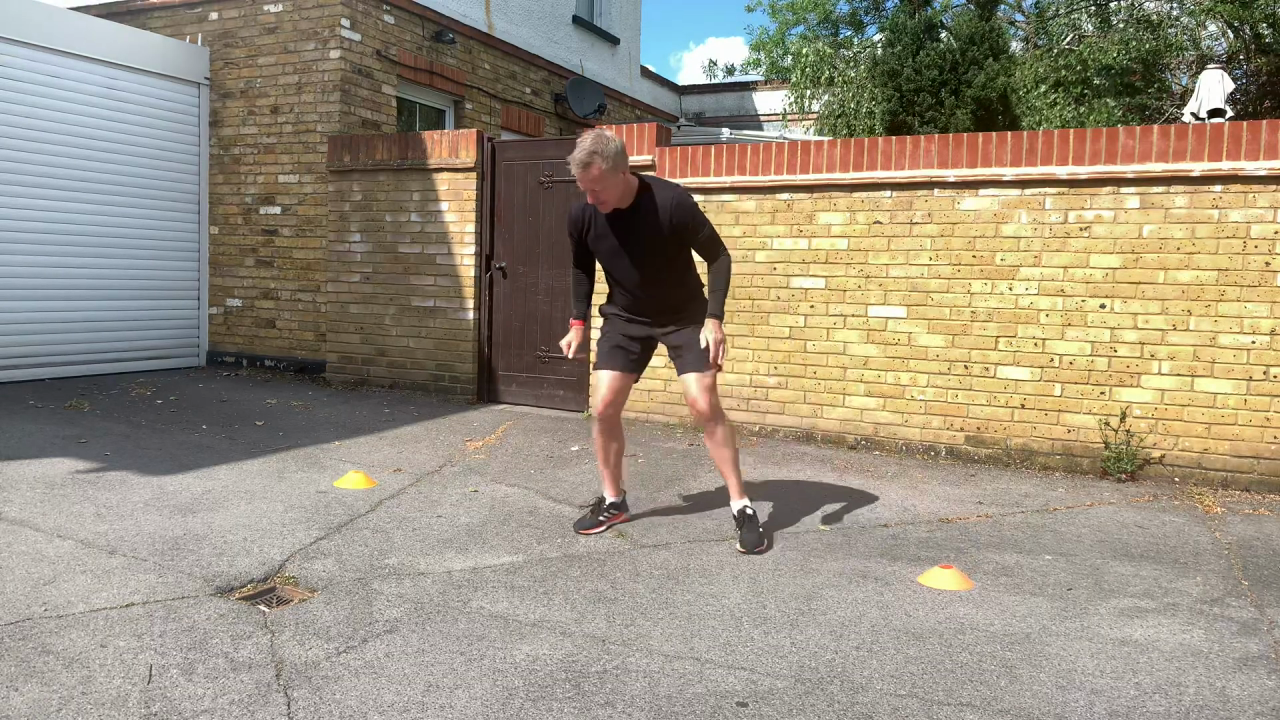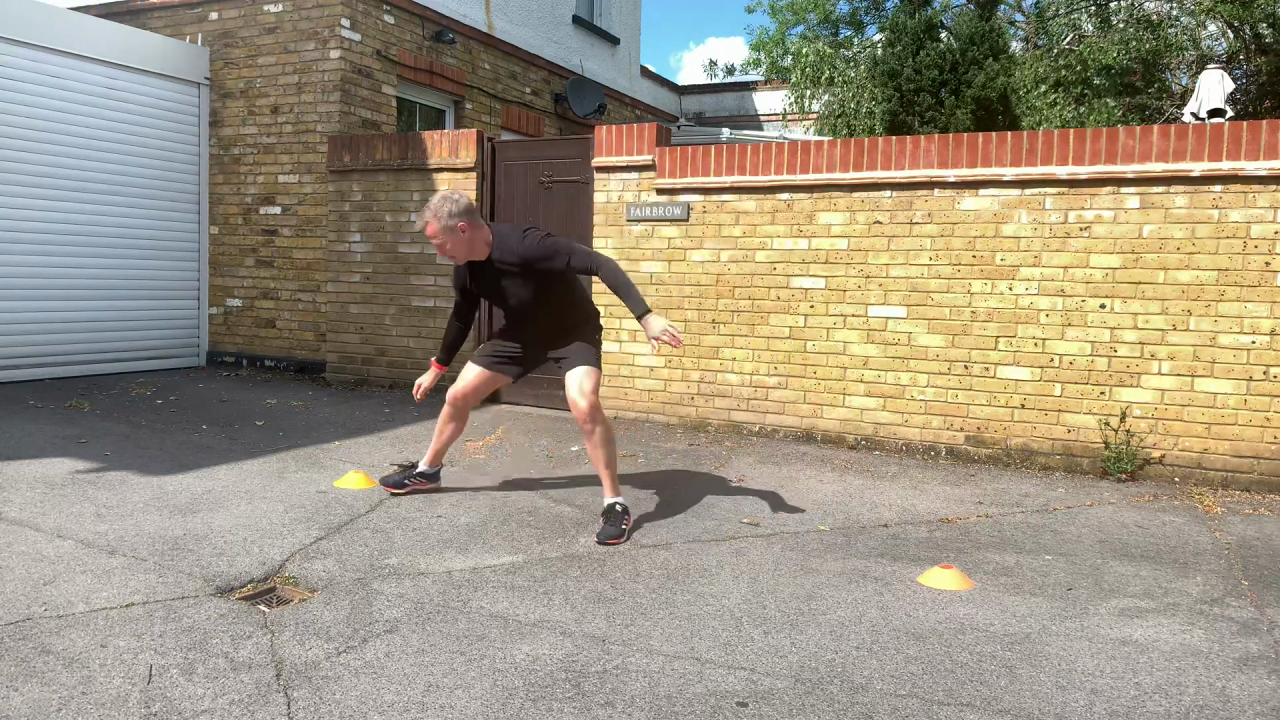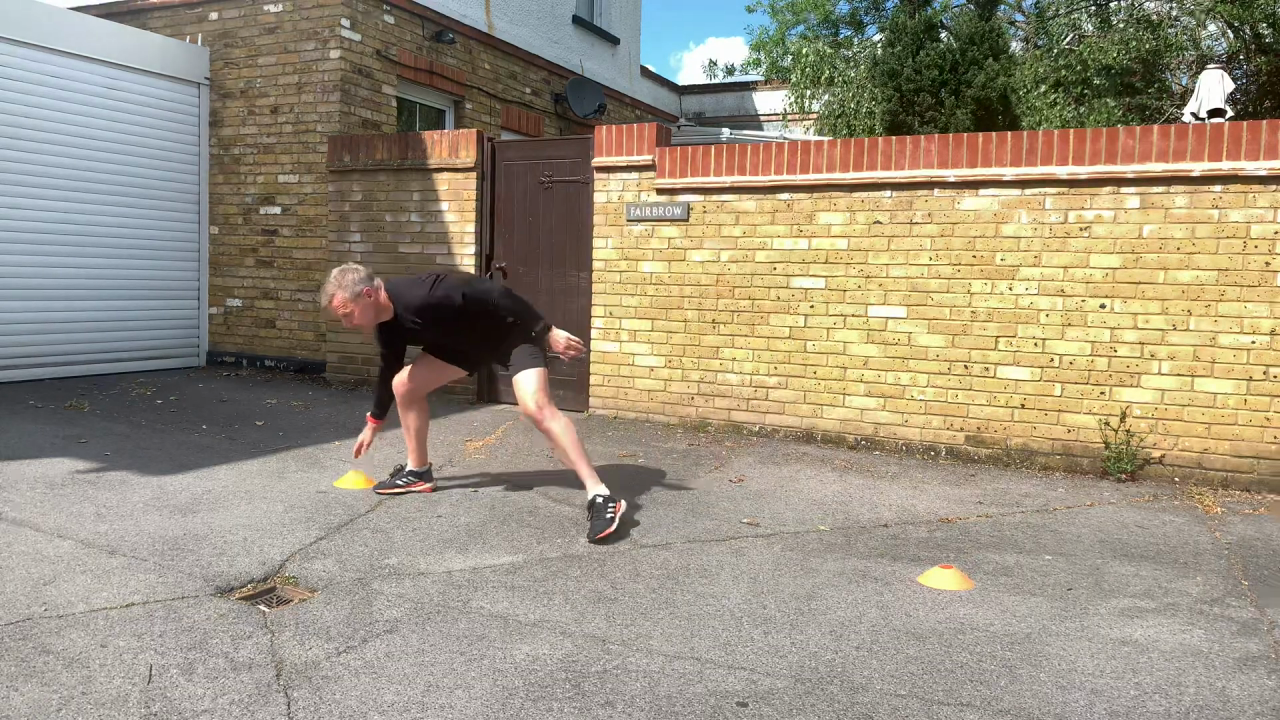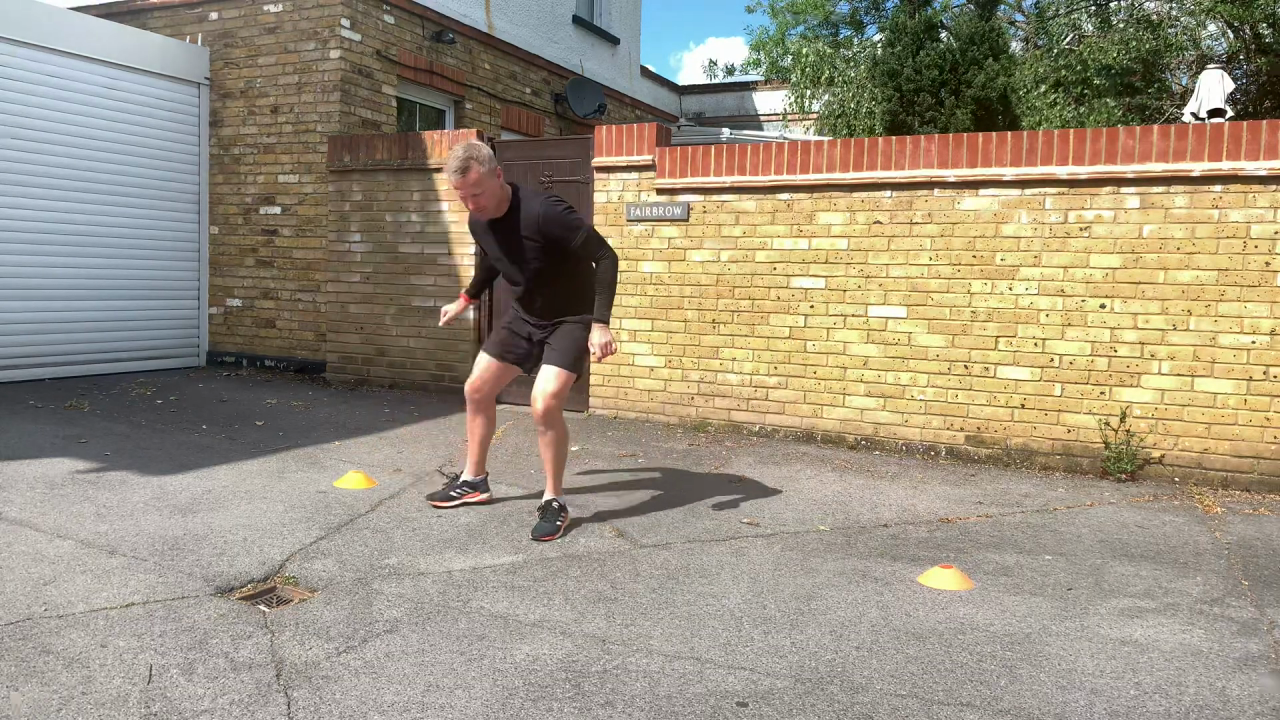
dt=0.4s
person 1, frame 1
left shoulder: (672, 202)
right shoulder: (581, 216)
left elbow: (717, 257)
right elbow: (583, 268)
left wrist: (713, 319)
right wrist: (579, 323)
left hip: (684, 316)
right hip: (625, 317)
left knee: (704, 408)
right knee: (604, 409)
left ankle: (741, 507)
right ankle: (612, 501)
person 1, frame 2
left shoulder: (526, 246)
right shoulder: (465, 267)
left elbow: (601, 265)
right elbow: (462, 315)
left wrist: (645, 316)
right wrist: (436, 369)
left hip: (573, 332)
right hip: (521, 334)
left knee: (584, 405)
right knee: (458, 396)
left ankle: (614, 504)
right ankle: (427, 470)
person 1, frame 3
left shoulder: (422, 295)
right shoulder: (387, 325)
left elbow: (494, 292)
right elbow: (388, 369)
left wrist: (549, 332)
right wrist: (373, 423)
left hip: (515, 333)
right hip: (469, 342)
left knee: (536, 406)
right knee: (404, 385)
left ankle: (600, 496)
right ankle: (418, 470)
person 1, frame 4
left shoulder: (545, 212)
right shoulder: (479, 221)
left elbow: (604, 257)
left wrist: (600, 323)
right wrist: (465, 299)
left hip: (573, 316)
right hip: (526, 315)
left knee: (544, 404)
right knee: (476, 390)
left ankle: (554, 501)
right ankle: (473, 479)
